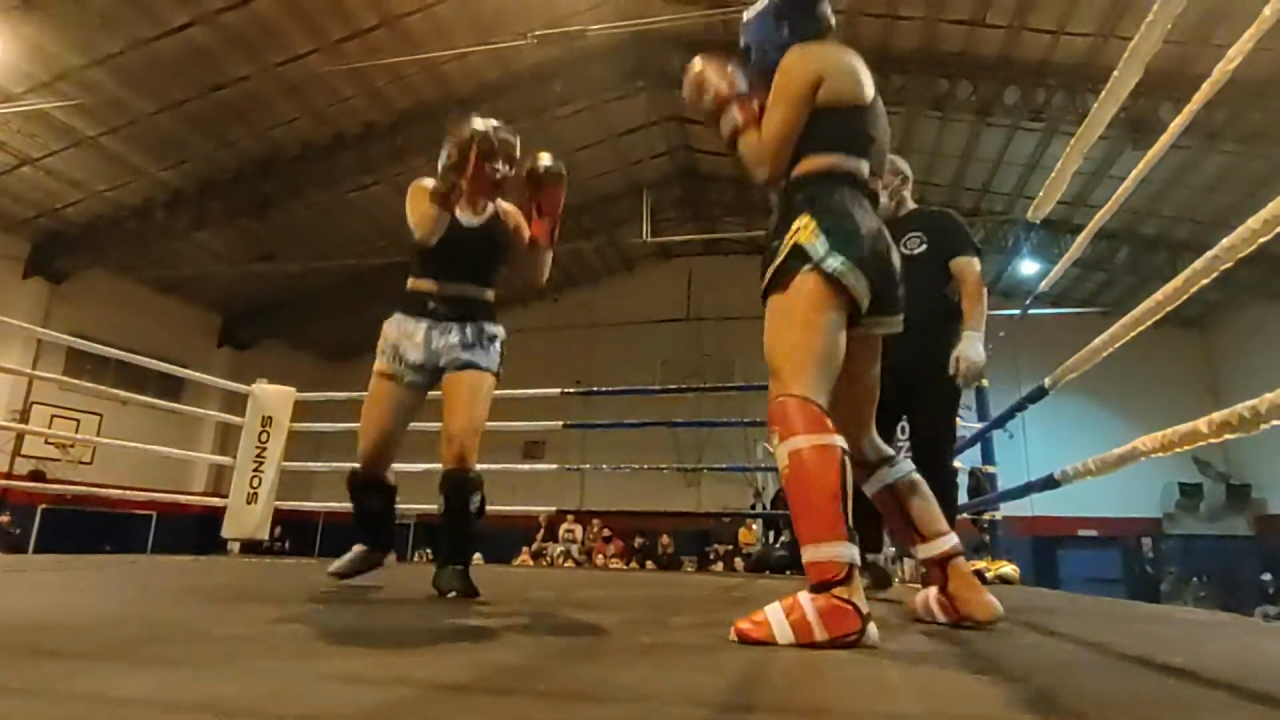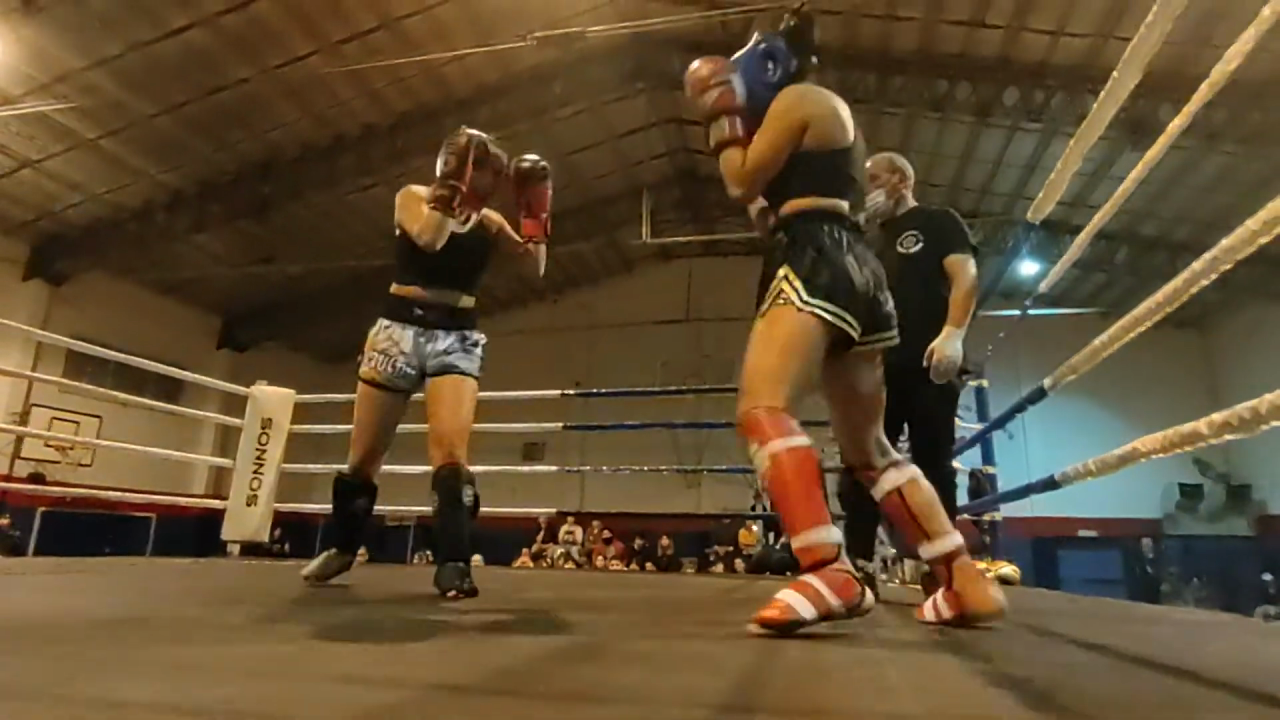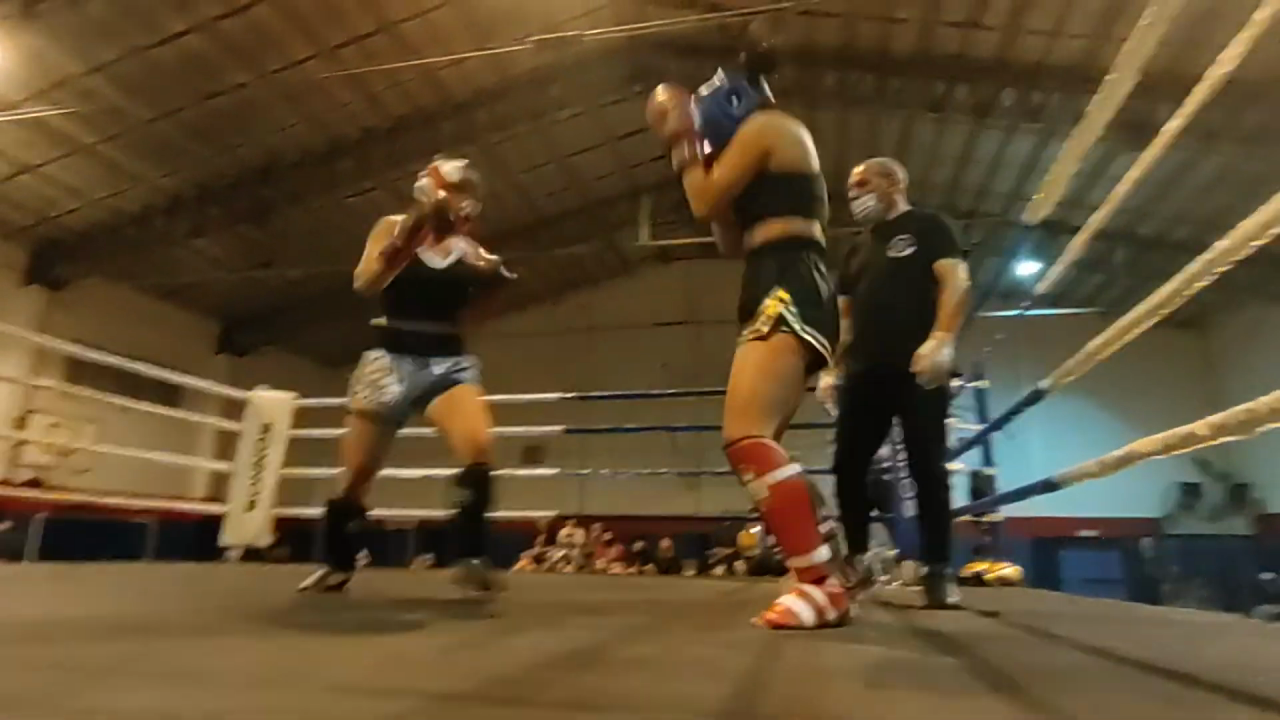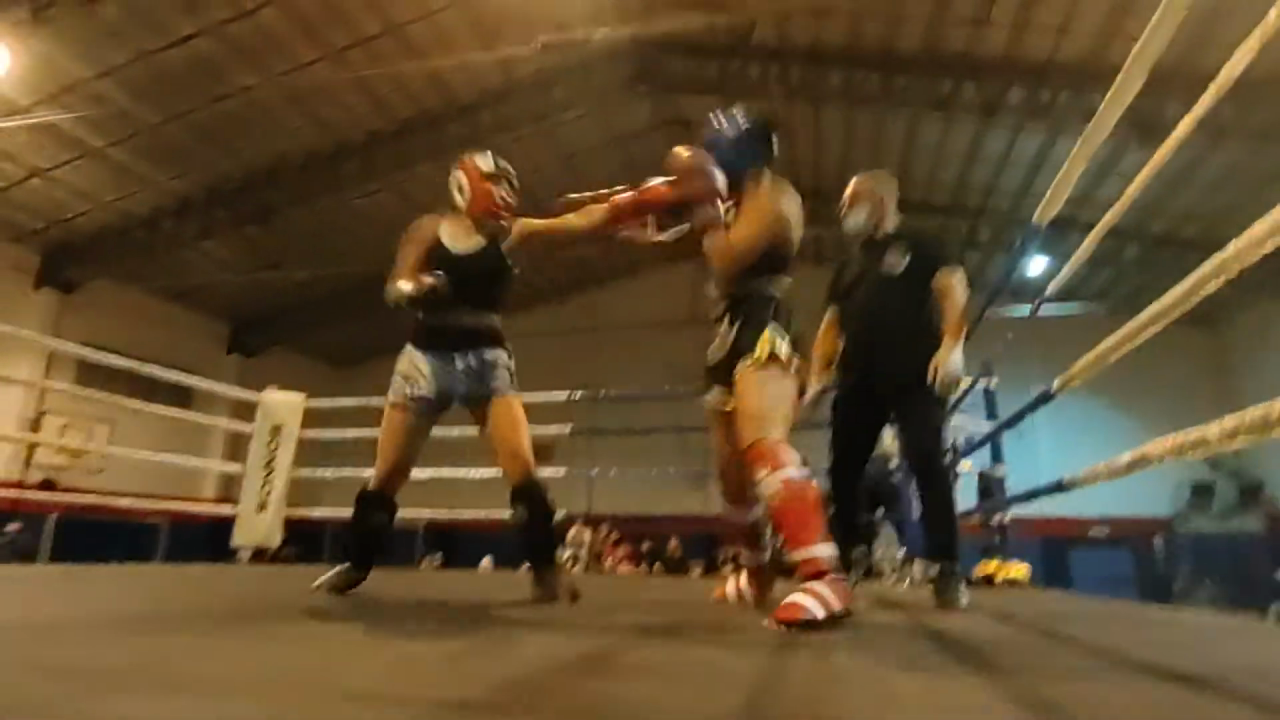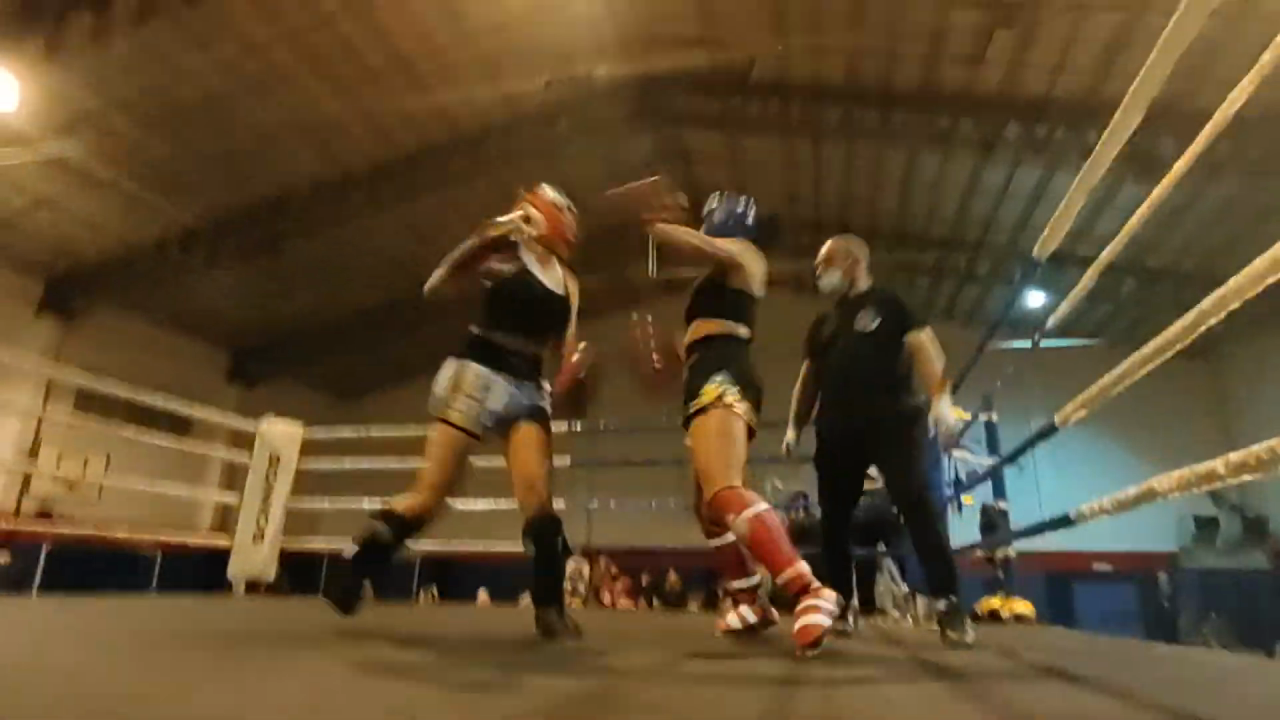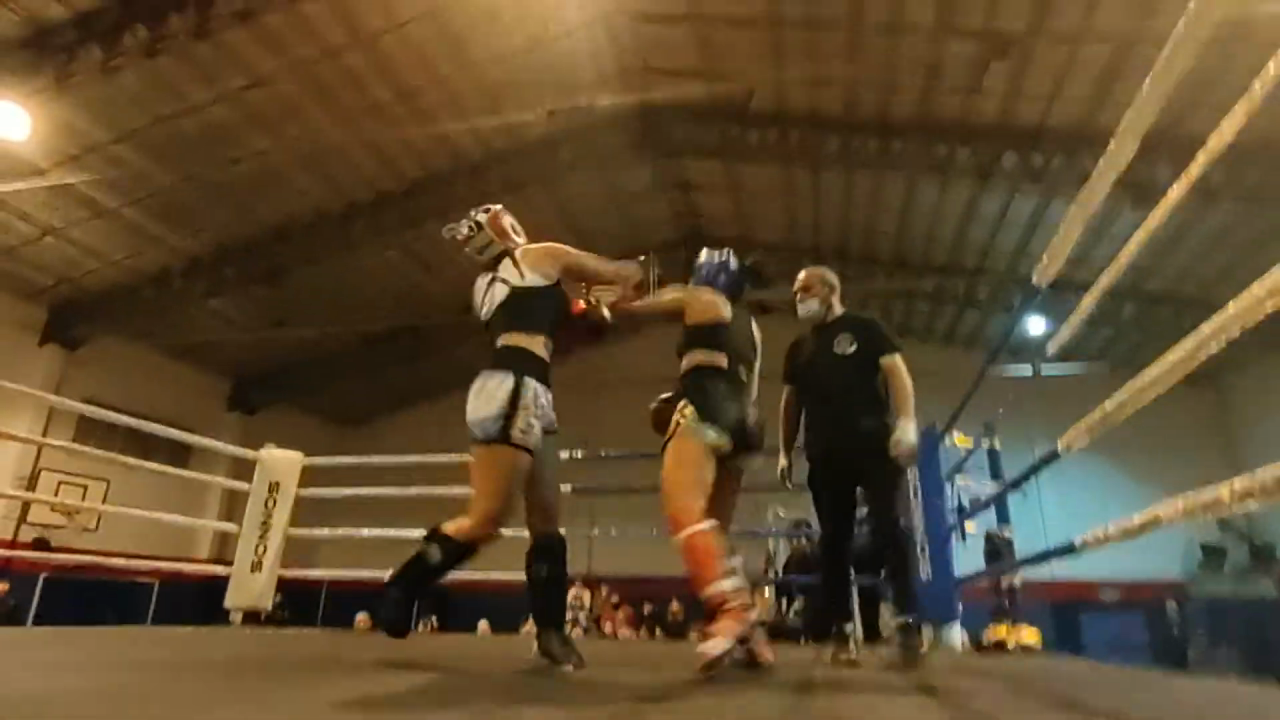
dt=0.2s
person 1, frame 1
left shoulder: (805, 59)
right shoulder: (854, 75)
left elbow: (767, 166)
left wrist: (729, 108)
left hip: (823, 232)
right hip: (865, 236)
left knee: (795, 401)
right knee: (858, 437)
left ankle: (835, 595)
right ankle: (957, 584)
person 1, frame 2
left shoulder: (797, 99)
right shoulder: (835, 114)
left elbow: (741, 183)
left wrist: (721, 118)
left hip: (812, 267)
right hip: (855, 270)
left knee: (761, 410)
right knee: (868, 445)
left ankle: (829, 570)
right ankle: (964, 581)
person 1, frame 3
left shoulder: (764, 125)
right shoulder: (782, 142)
left elbow: (707, 204)
right elbow: (736, 238)
left wrist: (683, 144)
right wrist: (697, 153)
left hip: (784, 293)
right hip: (794, 293)
left knee: (745, 437)
right knee: (755, 441)
left ankle: (824, 584)
right ankle: (817, 563)
person 1, frame 4
left shoulder: (773, 196)
right shoulder: (740, 203)
left elbow: (727, 263)
left wrist: (707, 201)
left hip: (760, 336)
right hip: (731, 341)
left knee: (763, 445)
right knee: (735, 475)
left ankle: (823, 578)
right ankle: (756, 575)
person 1, frame 5
left shoulder: (739, 252)
right shoulder: (724, 274)
left elbow: (693, 242)
left wrist: (652, 223)
left hip: (720, 379)
right hip: (714, 381)
left knee: (723, 490)
right knee: (709, 507)
left ankle: (811, 591)
right ankle: (751, 603)
person 1, frame 6
left shoulder: (702, 300)
right shoulder: (749, 327)
left elbow: (635, 305)
left hip: (702, 406)
right hip: (737, 417)
left knee: (684, 511)
right knee: (713, 527)
left ankle: (729, 609)
right ankle: (749, 637)
person 2, frame 1
left shoulder: (508, 215)
right shoulder: (423, 191)
left elbow: (538, 272)
right elbow: (426, 233)
left wrist: (548, 207)
right wrist: (451, 178)
left hip: (474, 334)
right hip: (413, 327)
left knee: (460, 451)
right knee: (373, 450)
left ankle: (453, 565)
right ankle: (373, 543)
person 2, frame 2
left shoulder: (490, 222)
right shoulder: (413, 196)
left elbow: (533, 268)
right elbow: (428, 237)
left wrist: (535, 206)
right wrist: (451, 186)
left hip: (456, 340)
right hip: (399, 332)
left knee: (449, 448)
right knee: (363, 455)
left ankle: (452, 564)
right ankle: (343, 546)
person 2, frame 3
left shoulder: (468, 250)
right shoulder: (391, 229)
left elbow: (482, 298)
right elbow: (365, 282)
left wrist: (492, 276)
right wrist: (408, 236)
left hip: (449, 362)
right hip: (391, 361)
left knee: (477, 448)
right knee: (356, 476)
left ankle: (470, 557)
right ankle: (338, 563)
person 2, frame 4
left shoulder: (512, 232)
right shoulder: (429, 229)
left elbow: (576, 223)
right elbow: (395, 288)
right wrist: (416, 288)
left hip: (484, 359)
right hip: (427, 357)
left knee: (521, 464)
right knee: (388, 472)
left ankle: (546, 571)
right ankle: (356, 562)
person 2, frame 5
left shoulder: (568, 282)
right shoulder: (507, 251)
left elbow: (565, 345)
right elbow: (436, 286)
left wrist: (571, 370)
right wrist: (486, 240)
left hip: (527, 389)
right hip: (477, 377)
left knee: (538, 496)
right knee: (430, 496)
left ankle: (550, 607)
right ankle: (355, 572)
person 2, frame 6
left shoulder: (484, 284)
right shoulder: (543, 256)
right elbow: (621, 274)
left wrist: (577, 312)
right wrist: (632, 272)
left hip: (517, 394)
right hip: (515, 391)
left knee: (546, 519)
right knee: (484, 521)
left ankle: (551, 631)
right ankle: (401, 590)
person 3, frame 1
left shoulder: (940, 224)
left elbow: (971, 278)
left wrist: (973, 335)
left hip: (933, 366)
right hip: (875, 369)
left knee: (934, 466)
right ankle: (869, 561)
person 3, frame 2
left shoulder: (938, 224)
left elbow: (966, 276)
left wrist: (952, 332)
left hip: (929, 368)
right hip: (876, 368)
left knee: (933, 467)
right ankle: (859, 563)
person 3, frame 3
left shoulder: (927, 227)
right shoulder: (859, 252)
left elbow: (956, 280)
right elbow: (844, 314)
left wrist: (940, 339)
right wrist: (832, 368)
left hip: (916, 368)
right hip: (864, 372)
left knee: (927, 467)
right knee: (849, 466)
left ankle: (938, 571)
right ankle: (856, 561)
person 3, frame 4
left shoulder: (918, 246)
right shoulder: (849, 265)
left elbow: (954, 291)
right elbow: (832, 325)
left wrist: (951, 346)
right wrist: (817, 376)
left hip: (914, 375)
right hip: (858, 379)
left knee: (928, 464)
right knee: (844, 470)
left ankle: (946, 569)
right ankle: (848, 562)
person 3, frame 5
left shoulder: (888, 304)
right shoulder: (823, 324)
left elbow: (923, 348)
right elbow: (808, 378)
left wrist: (940, 398)
right wrist: (794, 426)
left hip: (892, 421)
right hip: (838, 431)
left knee: (916, 502)
right knee: (833, 519)
left ankle: (947, 604)
person 3, frame 6
left shoulder: (863, 328)
right shoulder: (799, 347)
left elbow: (896, 371)
right elbow: (791, 401)
left wrist: (906, 420)
right wrist: (785, 451)
left hip: (873, 444)
right hip: (826, 452)
left knee: (890, 525)
right knee: (834, 540)
left ankle: (906, 621)
right ankle: (840, 631)
